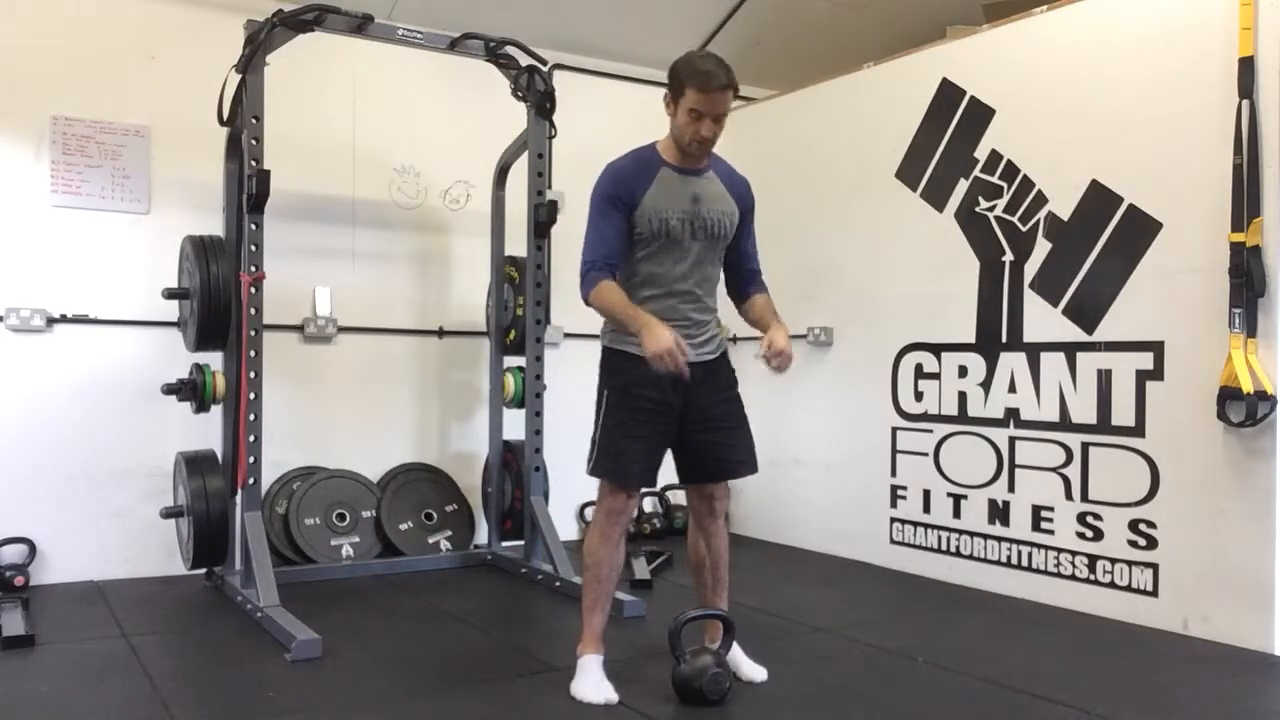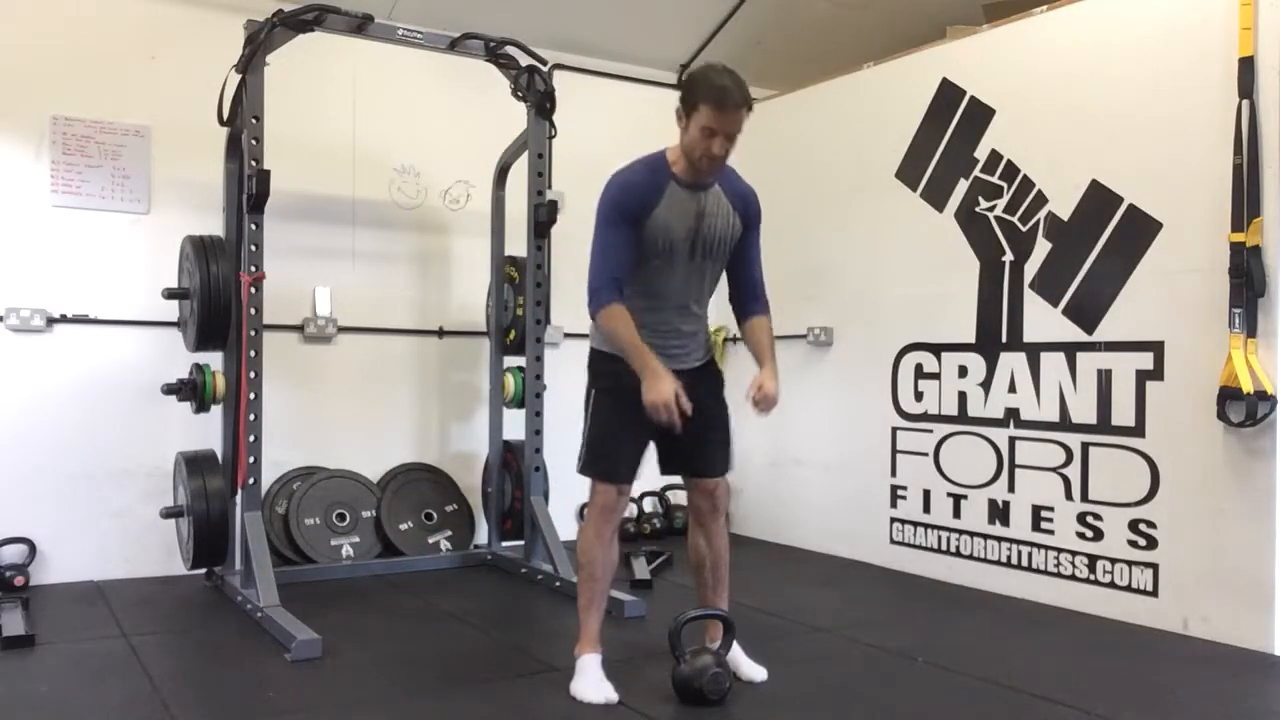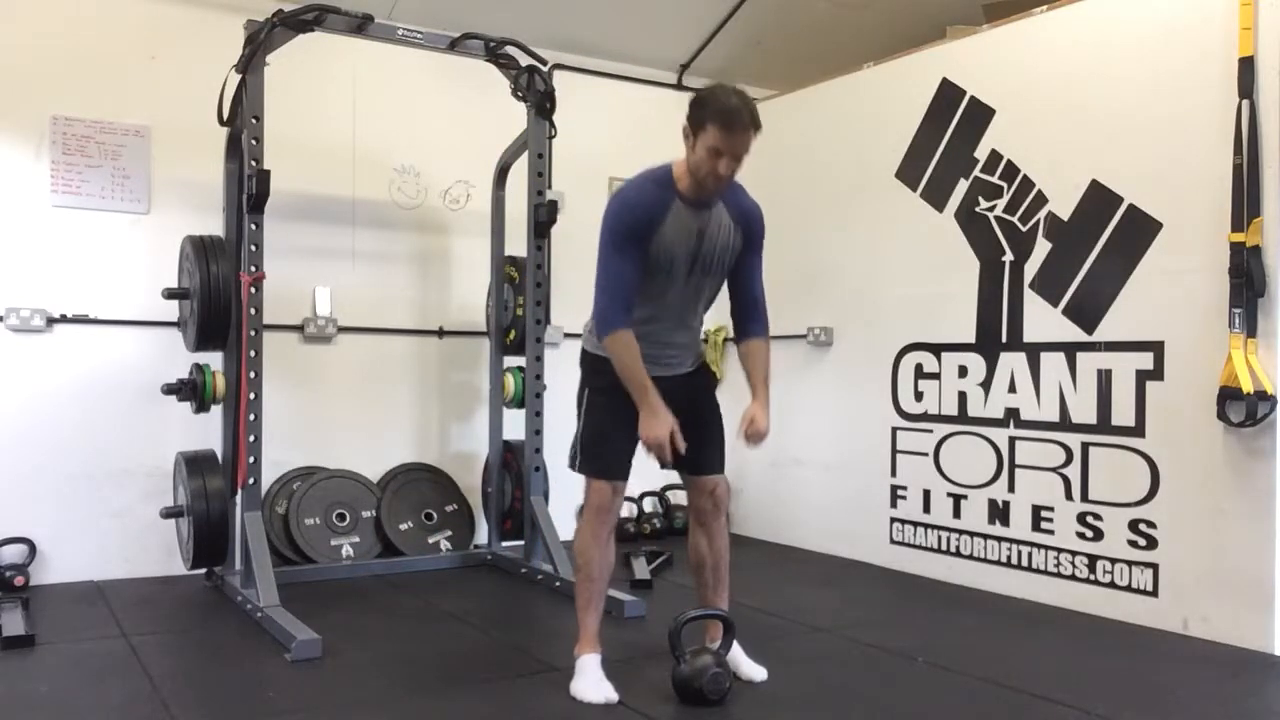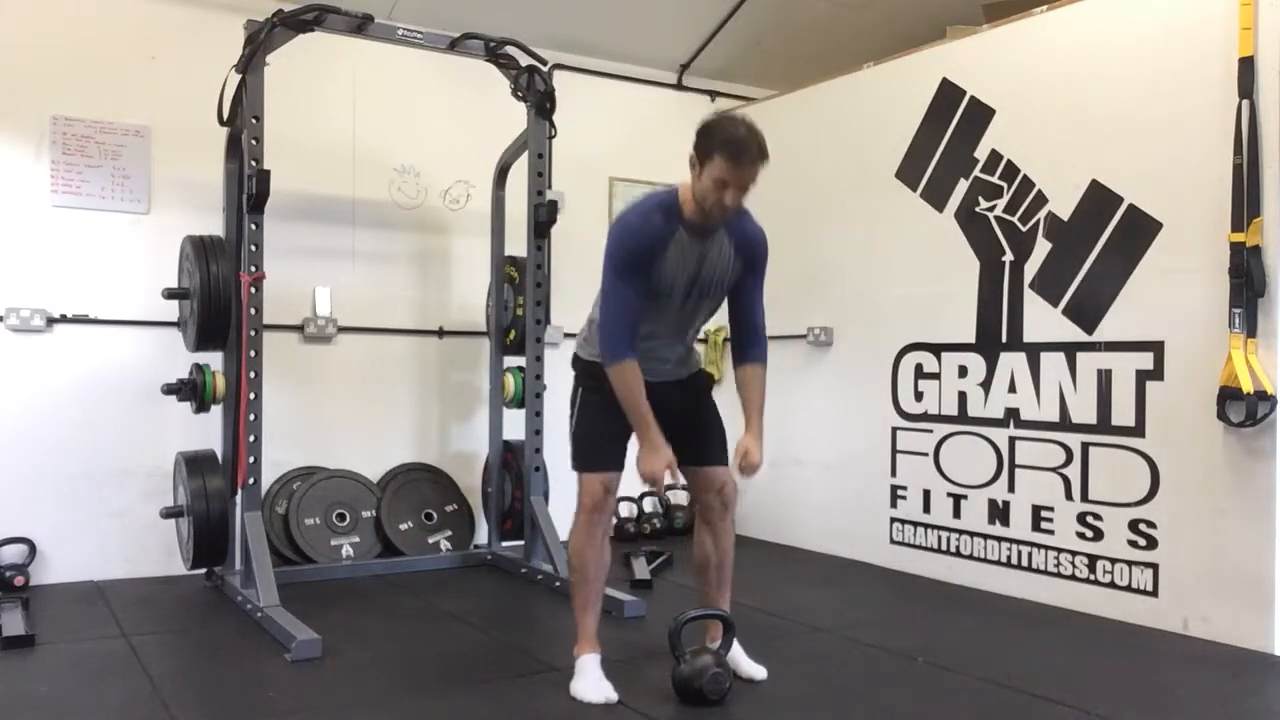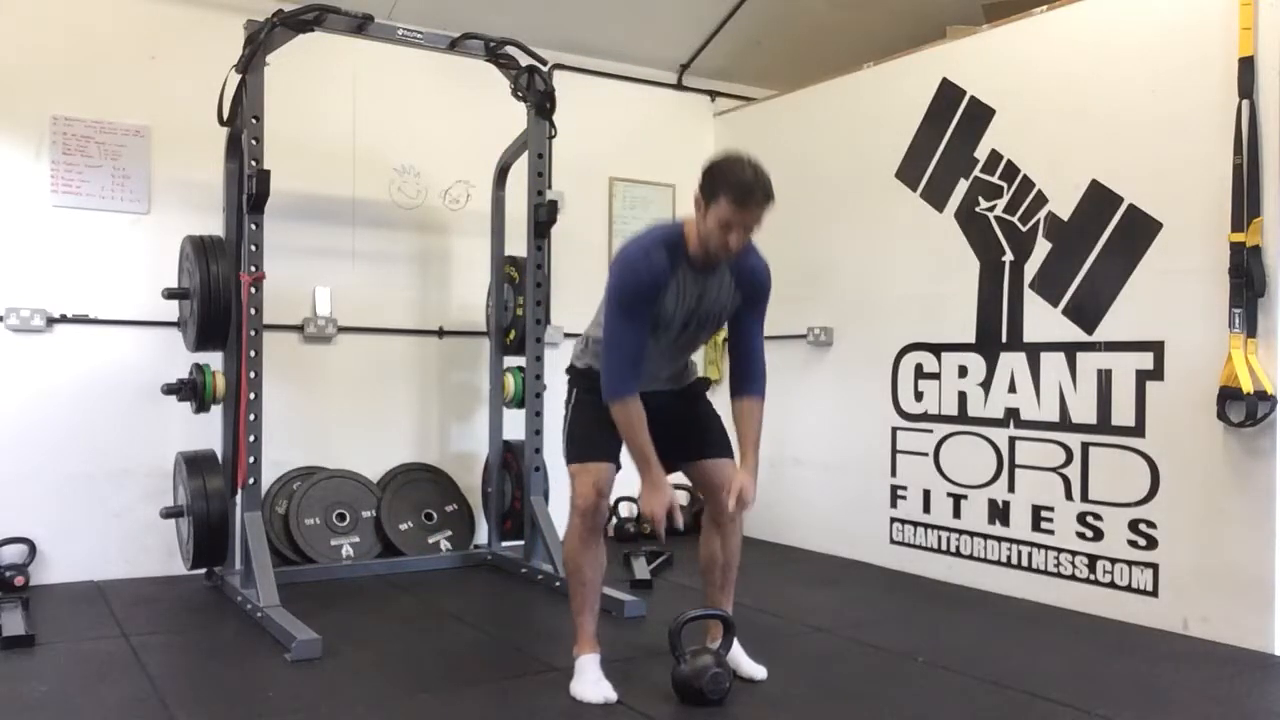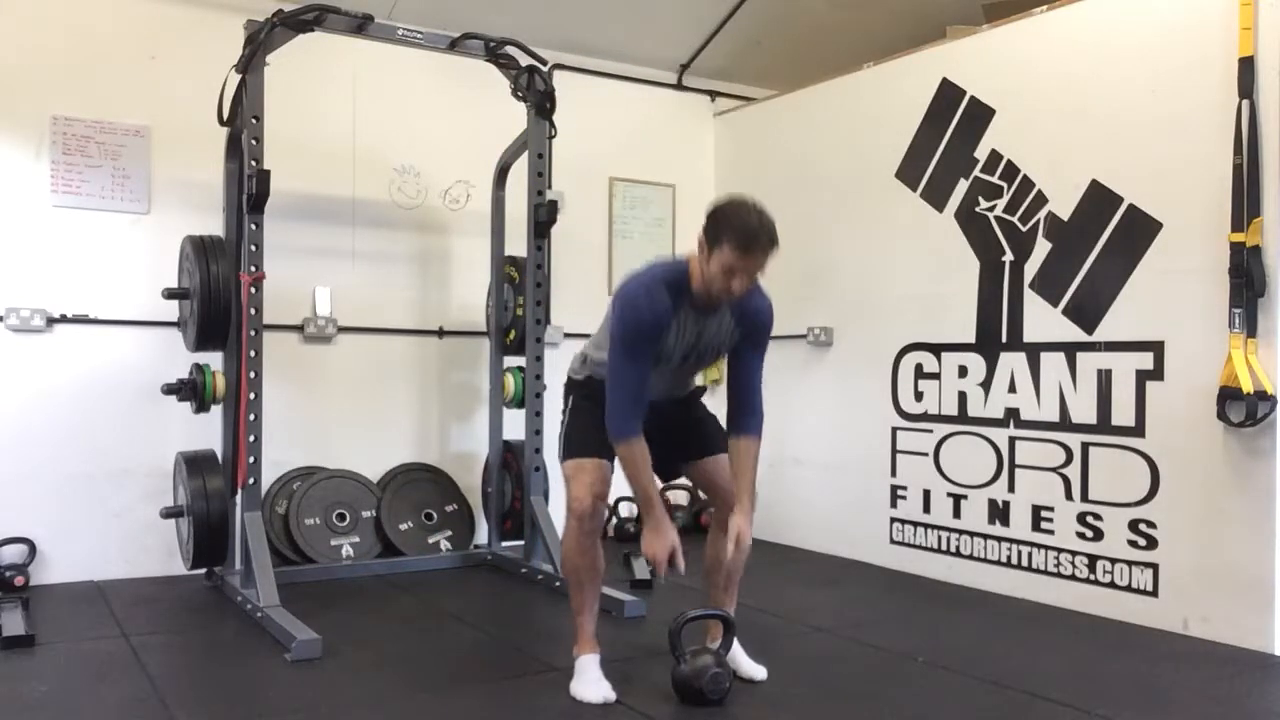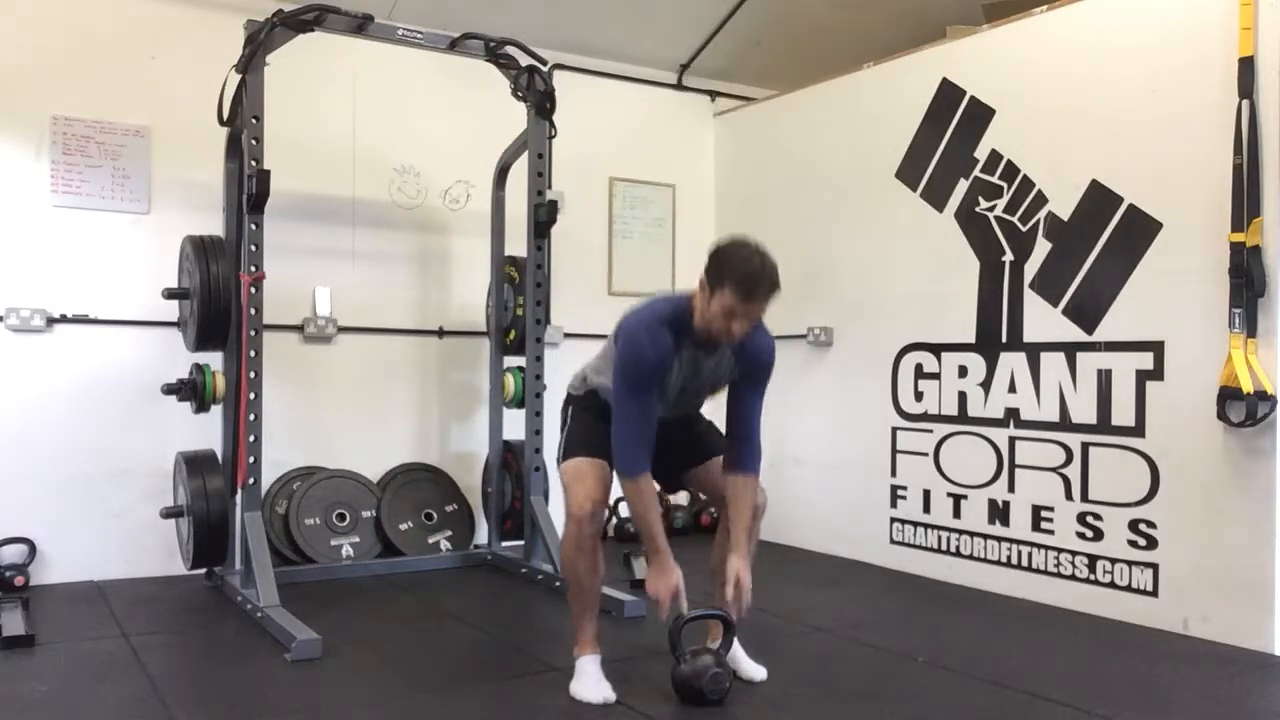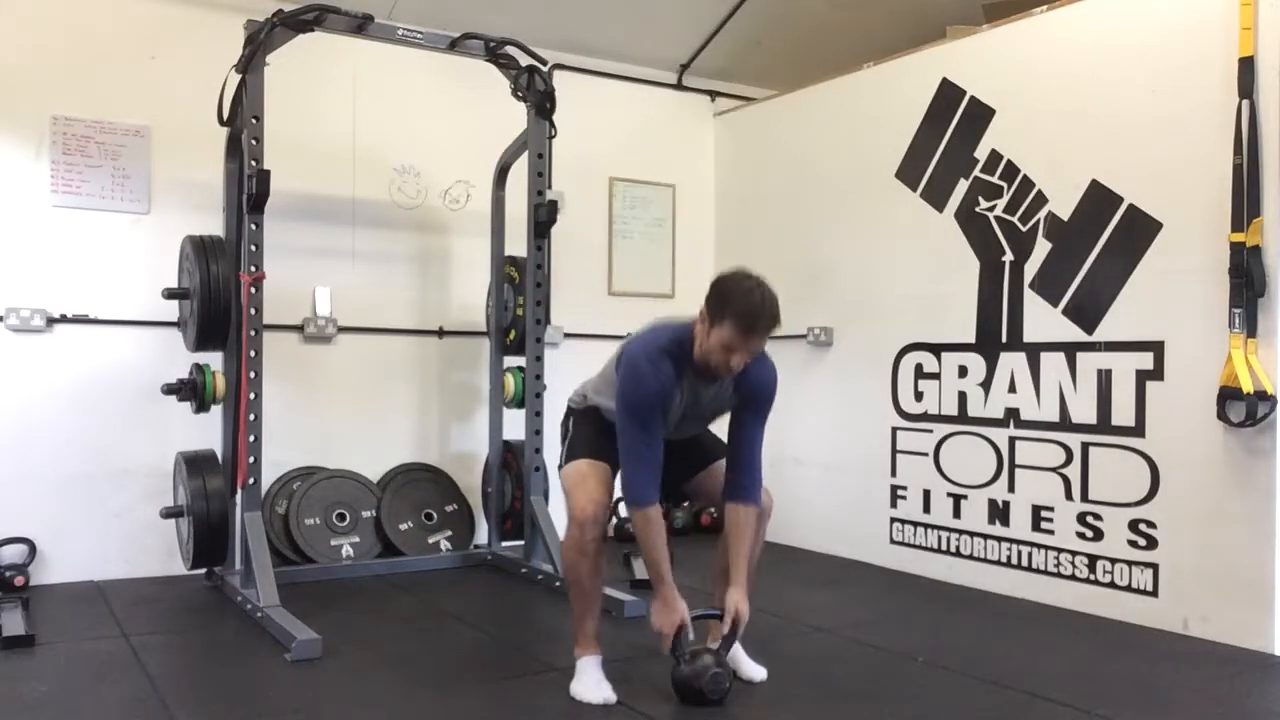
dt=0.1s
person 1, frame 1
left shoulder: (734, 188)
right shoulder: (624, 178)
left elbow: (744, 280)
right elbow: (595, 279)
left wrist: (772, 330)
right wrist: (647, 331)
left hip: (708, 364)
right hip: (633, 364)
left knee: (711, 503)
right knee: (616, 504)
left ankle: (716, 639)
right ankle: (589, 653)
person 1, frame 2
left shoulder: (741, 199)
right shoulder: (631, 188)
left elbow: (748, 293)
right elbow: (604, 294)
left wrist: (767, 364)
right wrist: (650, 371)
left hip: (695, 365)
right hip: (622, 365)
left knee: (712, 500)
right knee: (608, 501)
left ankle: (717, 638)
right ankle: (588, 652)
person 1, frame 3
left shoulder: (745, 215)
right shoulder: (636, 202)
left elbow: (750, 313)
right elbow: (611, 315)
left wrist: (759, 397)
right wrist: (648, 407)
left hip: (686, 368)
right hip: (611, 364)
left knee: (712, 499)
right knee: (603, 501)
left ankle: (716, 639)
right ankle: (587, 653)
person 1, frame 4
left shoulder: (748, 239)
right shoulder: (639, 228)
left elbow: (749, 337)
right elbow: (615, 340)
left wrist: (753, 427)
right wrist: (648, 439)
left hip: (680, 373)
right hip: (607, 369)
left knee: (718, 496)
right knee: (596, 500)
left ankle: (717, 638)
right ankle: (587, 653)
person 1, frame 5
left shoulder: (752, 272)
right shoulder: (643, 259)
left elbow: (748, 371)
right elbow: (619, 377)
left wrist: (747, 466)
right wrist: (651, 478)
left hip: (676, 384)
right hip: (601, 378)
left knee: (729, 494)
right knee: (590, 499)
left ankle: (718, 638)
right ankle: (587, 653)
person 1, frame 6
left shoulder: (753, 310)
right shoulder: (645, 297)
left elbow: (746, 407)
right elbow: (623, 415)
left wrist: (744, 509)
right wrist: (654, 521)
left hip: (675, 398)
right hip: (599, 391)
left knee: (730, 500)
right knee: (586, 502)
left ankle: (719, 637)
right ankle: (586, 654)
person 1, frame 7
left shoulder: (756, 348)
right shoulder: (647, 332)
left elbow: (744, 449)
right elbow: (633, 454)
left wrist: (739, 554)
right wrist: (660, 559)
left hip: (675, 416)
right hip: (600, 406)
left knee: (750, 501)
right knee: (585, 508)
left ankle: (719, 637)
right ankle: (587, 655)
person 1, frame 8
left shoulder: (758, 376)
right shoulder: (649, 360)
left elbow: (742, 478)
right elbow: (641, 484)
left wrist: (737, 585)
right wrist: (665, 593)
left hip: (677, 433)
right hip: (600, 421)
left knee: (758, 504)
right knee: (588, 512)
left ankle: (721, 639)
right ankle: (587, 656)
